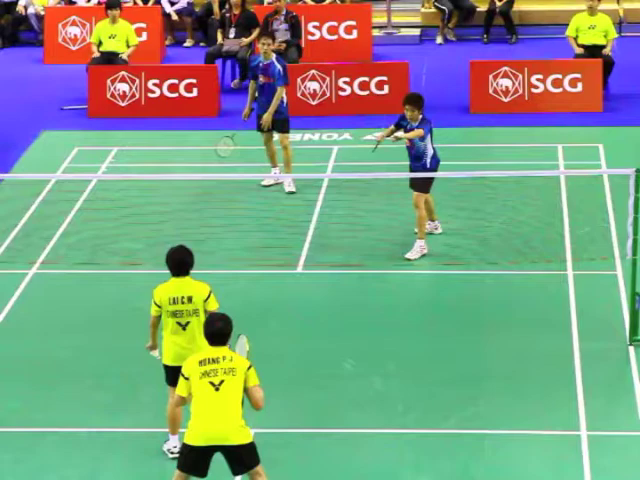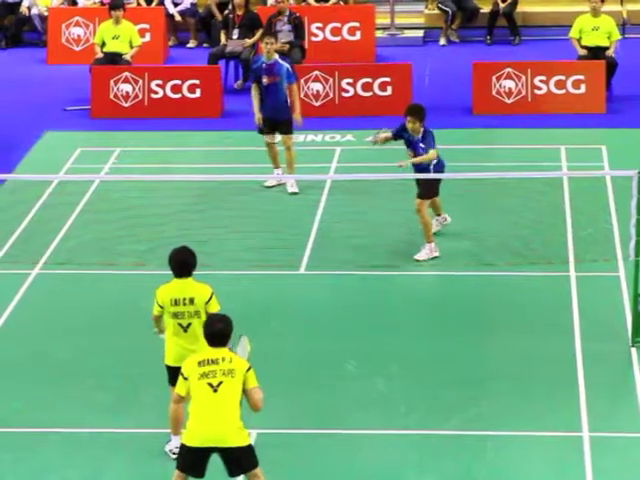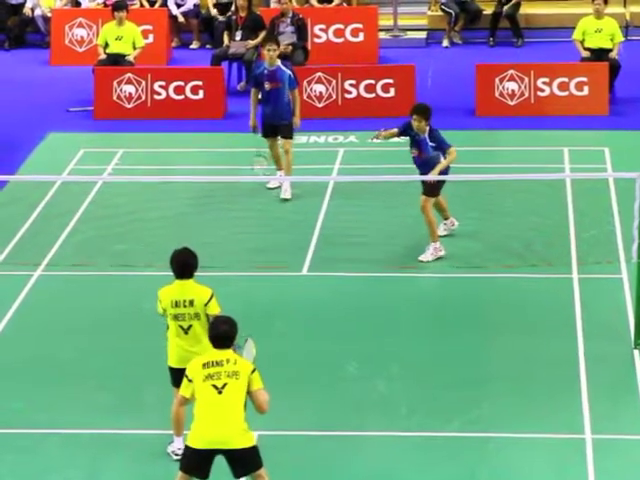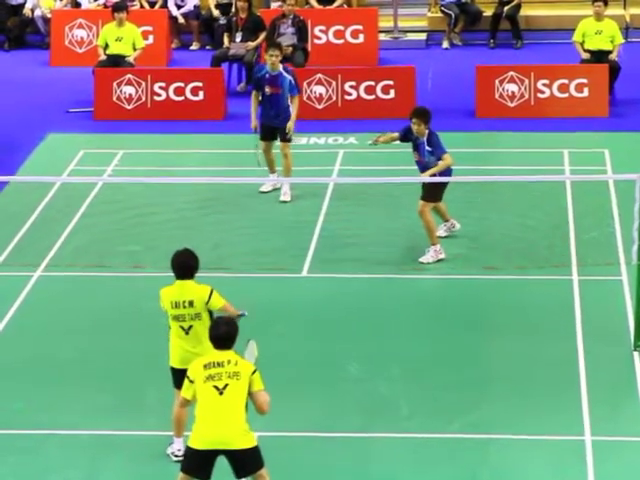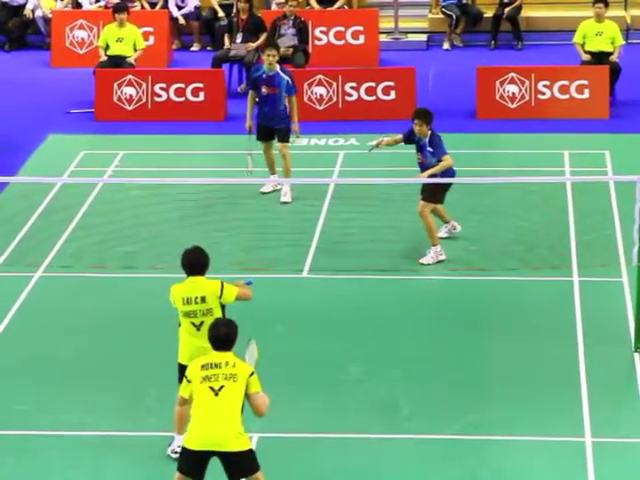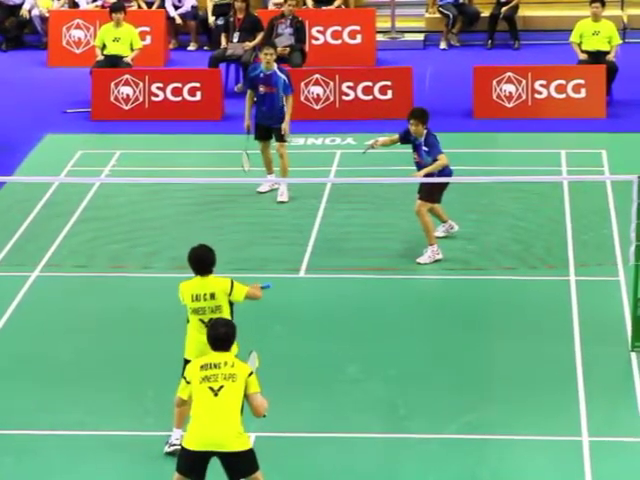
dt=0.5s
person 1, frame 1
left shoulder: (160, 291)
right shoulder: (203, 289)
left elbow: (154, 321)
left wrist: (153, 341)
left hip: (172, 354)
right hip: (200, 352)
left knee: (174, 397)
left ankle: (173, 443)
person 1, frame 2
left shoulder: (163, 292)
right shoulder: (205, 291)
left elbow: (156, 318)
left wrist: (161, 329)
left hip: (175, 355)
left ankle: (175, 443)
person 1, frame 3
left shoulder: (164, 294)
right shoulder: (205, 293)
left hip: (177, 356)
right hip: (204, 355)
left knee: (179, 399)
left ankle: (178, 444)
person 1, frame 4
left shoulder: (165, 294)
right shoulder: (204, 292)
right elbow: (231, 312)
right wrist: (237, 312)
left hip: (179, 357)
right hip: (206, 356)
left knee: (180, 400)
left ankle: (177, 446)
person 1, frame 5
left shoulder: (176, 291)
right shoulder: (216, 287)
right elbow: (248, 294)
right wrist: (240, 285)
left hip: (188, 355)
left ankle: (178, 443)
person 1, frame 6
left shoulder: (185, 288)
right shoulder: (225, 285)
right elbow: (256, 295)
right wrist: (256, 287)
left hip: (195, 351)
left ankle: (176, 437)
person 2, frame 1
left shoulder: (191, 363)
right shoulder: (242, 363)
left elbow: (178, 402)
right elbow: (258, 404)
right wrist: (258, 388)
left hip: (199, 434)
right hip: (234, 433)
person 2, frame 2
left shoulder: (190, 363)
right shoulder: (242, 364)
left elbow: (177, 400)
right elbow: (257, 405)
right wrist: (257, 390)
left hip: (197, 435)
right hip: (232, 435)
person 2, frame 3
left shoulder: (195, 365)
right shoulder: (246, 366)
left elbow: (180, 402)
right elbow: (263, 407)
right wrist: (264, 393)
left hip: (201, 437)
right hip: (237, 437)
person 2, frame 4
left shoulder: (196, 366)
right shoulder: (247, 367)
left elbow: (182, 404)
right elbow: (263, 408)
right wrist: (265, 395)
left hip: (202, 438)
right hip: (238, 438)
person 2, frame 5
left shoulder: (195, 366)
right shoulder: (245, 369)
left elbow: (181, 402)
right elbow: (260, 410)
right wrist: (265, 398)
left hip: (198, 439)
right hip: (233, 440)
person 2, frame 6
left shoulder: (193, 367)
right shoulder: (244, 369)
left elbow: (180, 402)
right elbow: (259, 411)
right wrist: (264, 403)
left hip: (197, 439)
right hip: (232, 439)
person 3, frame 1
left shoulder: (279, 65)
right shoulder: (255, 61)
left elbow: (280, 91)
left wrist: (270, 113)
right wrist: (248, 106)
left hip: (278, 110)
right hip: (262, 110)
left knee: (284, 142)
right knee: (267, 141)
left ankle: (288, 178)
right ankle: (275, 173)
person 3, frame 2
left shoulder: (284, 64)
right shoulder: (257, 64)
left elbow: (293, 87)
right elbow: (255, 88)
left wrist: (297, 110)
right wrist: (257, 111)
left hip: (283, 111)
right hip: (266, 112)
left knee: (287, 143)
right knee: (269, 143)
left ankle: (291, 179)
right ankle: (278, 174)
person 3, frame 3
left shoulder: (286, 70)
right shoulder: (258, 70)
left elbow: (294, 92)
right elbow: (254, 93)
left wrist: (296, 115)
right wrist: (253, 117)
left hip: (285, 116)
right hip: (268, 115)
left knee: (287, 148)
right knee: (272, 146)
left ankle: (286, 184)
right ankle: (280, 174)
person 3, frame 4
left shoulder: (288, 75)
right shoulder: (260, 73)
left elbow: (294, 98)
right elbow: (255, 95)
left wrist: (292, 120)
right wrist: (254, 118)
left hip: (284, 119)
right hip: (266, 118)
left knee: (285, 150)
right knee: (266, 149)
left ankle: (286, 186)
right ankle: (274, 179)
person 3, frame 5
left shoulder: (285, 75)
right shoulder: (256, 72)
left elbow: (291, 98)
right elbow: (252, 95)
left wrist: (294, 121)
right wrist: (249, 118)
left hip: (281, 119)
right hip: (263, 119)
left knee: (283, 150)
right knee: (266, 149)
left ankle: (286, 187)
right ankle: (274, 180)
person 3, frame 6
left shoulder: (282, 74)
right shoulder: (254, 72)
left elbow: (289, 98)
right elbow: (250, 95)
left wrist: (286, 121)
right wrist: (247, 118)
left hip: (279, 119)
right hip: (261, 118)
left knee: (281, 150)
right knee: (264, 148)
left ankle: (283, 186)
right ankle: (272, 180)
person 4, frame 1
left shoulder: (425, 123)
right shoulder: (404, 118)
left elbow: (418, 133)
right elbow: (393, 128)
left wrist: (402, 135)
right wrist: (384, 134)
left hip: (427, 166)
right hip: (415, 163)
left knee: (417, 201)
right knee: (424, 194)
left ankle: (421, 244)
right ankle: (433, 223)
person 4, frame 2
left shoulder: (427, 135)
right shoulder: (404, 129)
left elbow: (432, 155)
right elbow: (389, 137)
left wrist: (410, 161)
right wrist: (380, 138)
left hip: (433, 171)
right hip: (421, 170)
left knee: (420, 206)
right knee: (430, 196)
left ankle: (431, 247)
right ankle: (441, 218)
person 4, frame 3
left shoulder: (434, 135)
right shoulder: (410, 127)
left elbow: (453, 154)
right elbow: (393, 132)
left wrist: (437, 169)
right wrist: (382, 135)
left hip: (437, 172)
right hip: (424, 171)
left knee: (425, 205)
right knee: (434, 197)
left ankle: (436, 247)
right ankle: (449, 222)
person 4, frame 4
left shoulder: (432, 139)
right shoulder: (411, 131)
left elbow: (448, 160)
right elbow: (394, 136)
left wrist: (428, 173)
right wrist: (382, 139)
left hip: (438, 176)
right hip: (429, 175)
left knee: (423, 209)
right knee: (433, 201)
left ankle: (436, 250)
right ankle: (450, 224)
person 4, frame 5
left shoulder: (434, 141)
right shoulder: (414, 133)
left elbow: (449, 162)
right elbow: (396, 139)
left wrist: (428, 172)
right wrist: (385, 142)
left hip: (442, 177)
right hip: (431, 176)
left knee: (423, 209)
right knee: (430, 203)
left ankle: (437, 251)
right ankle: (450, 225)
person 4, frame 6
left shoulder: (430, 140)
right shoulder: (410, 133)
left elbow: (444, 161)
right elbow: (393, 140)
left wrist: (423, 171)
right wrist: (380, 142)
left hip: (439, 176)
right hip: (430, 176)
left knee: (420, 208)
right knee: (427, 202)
left ankle: (434, 250)
right ankle: (448, 225)
